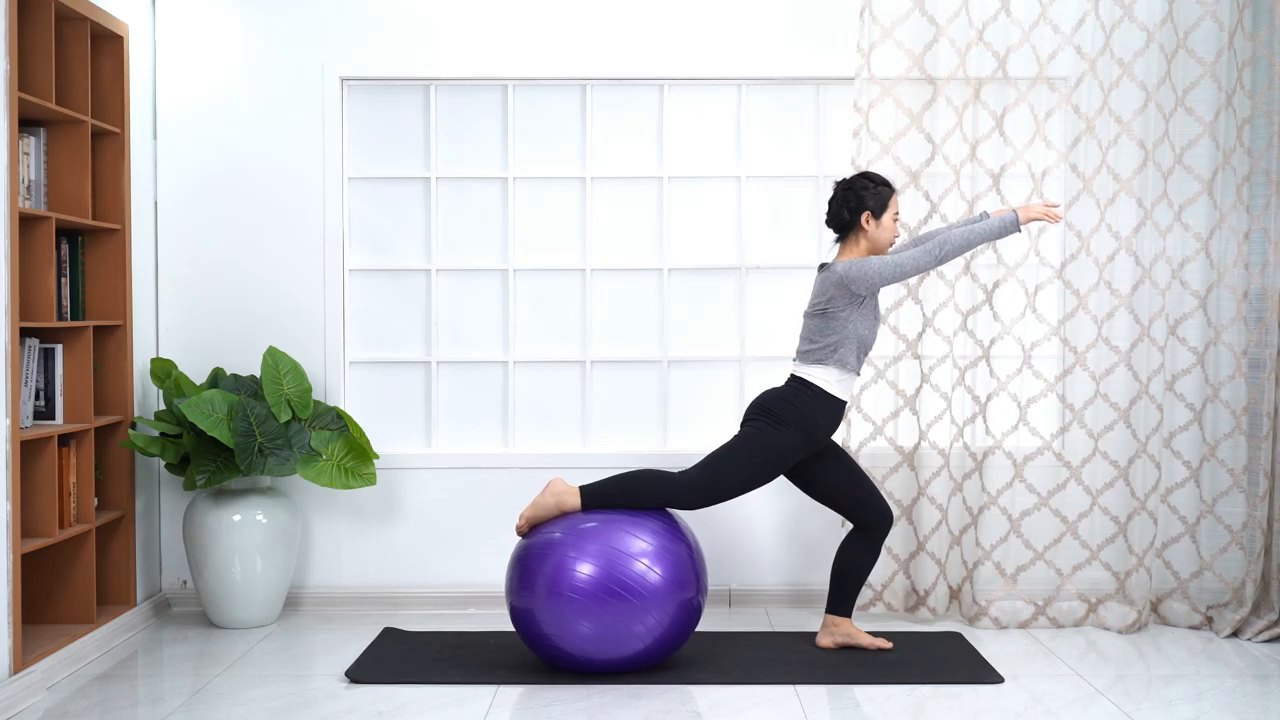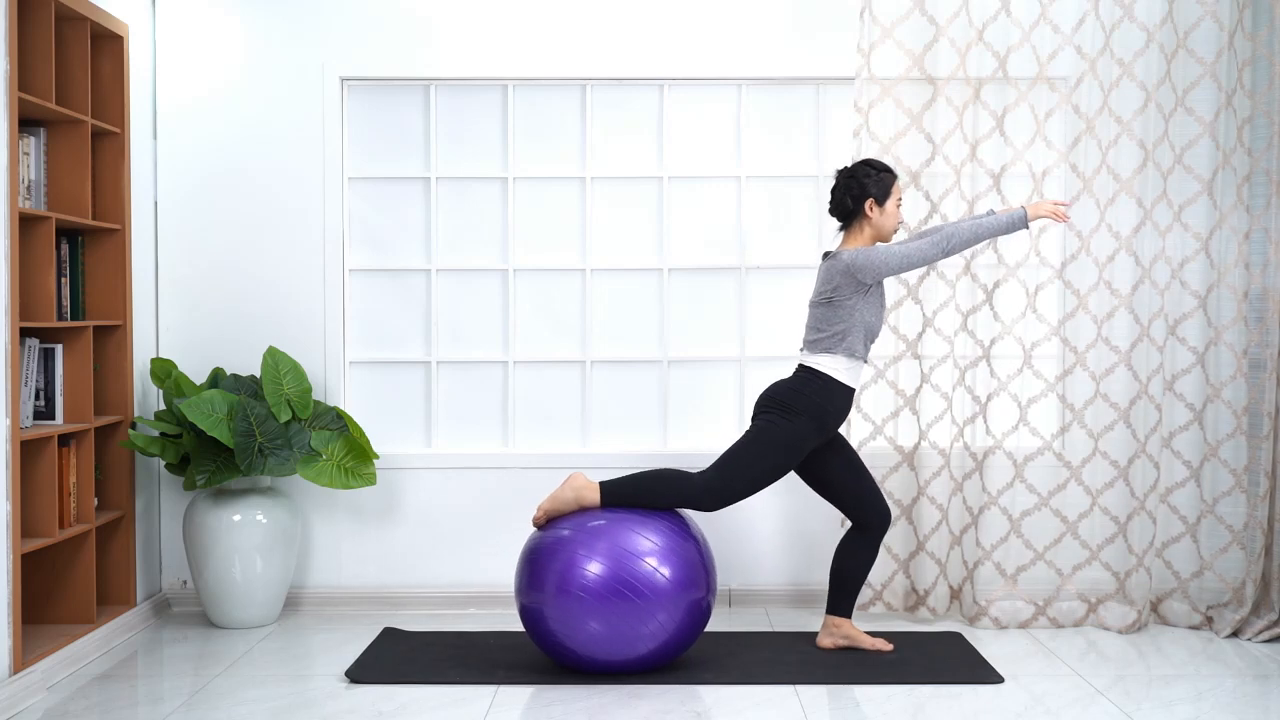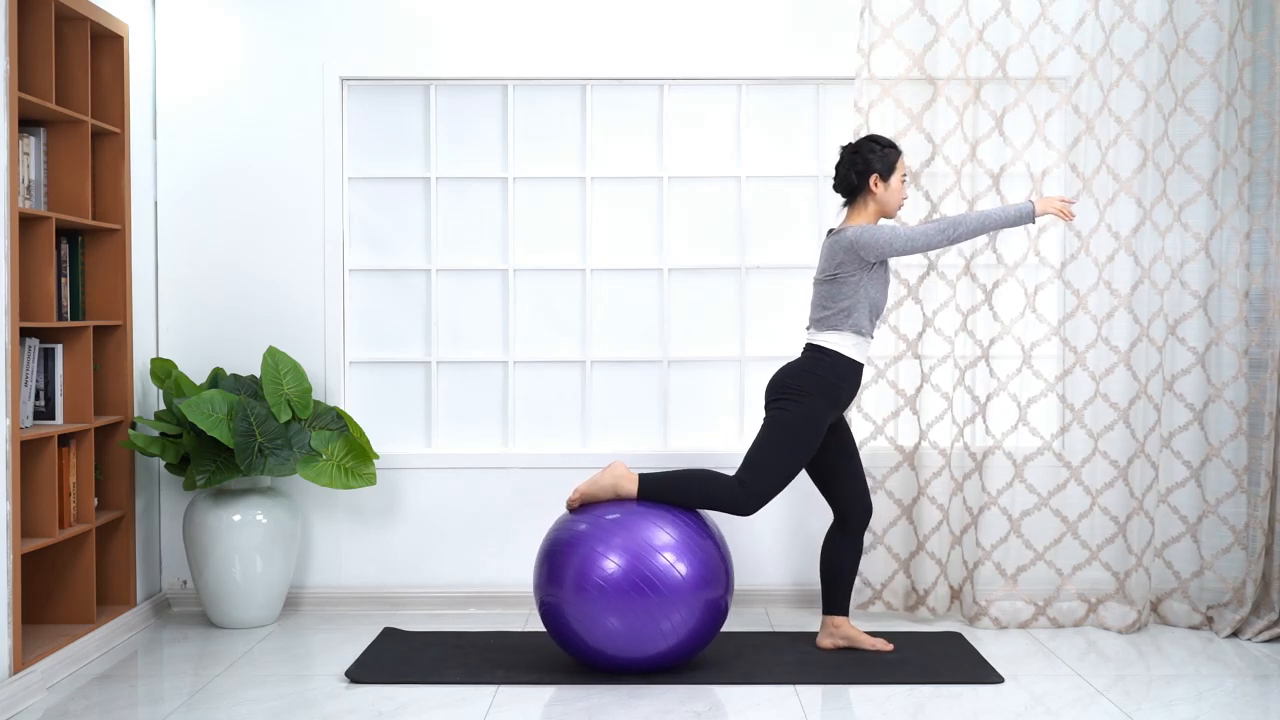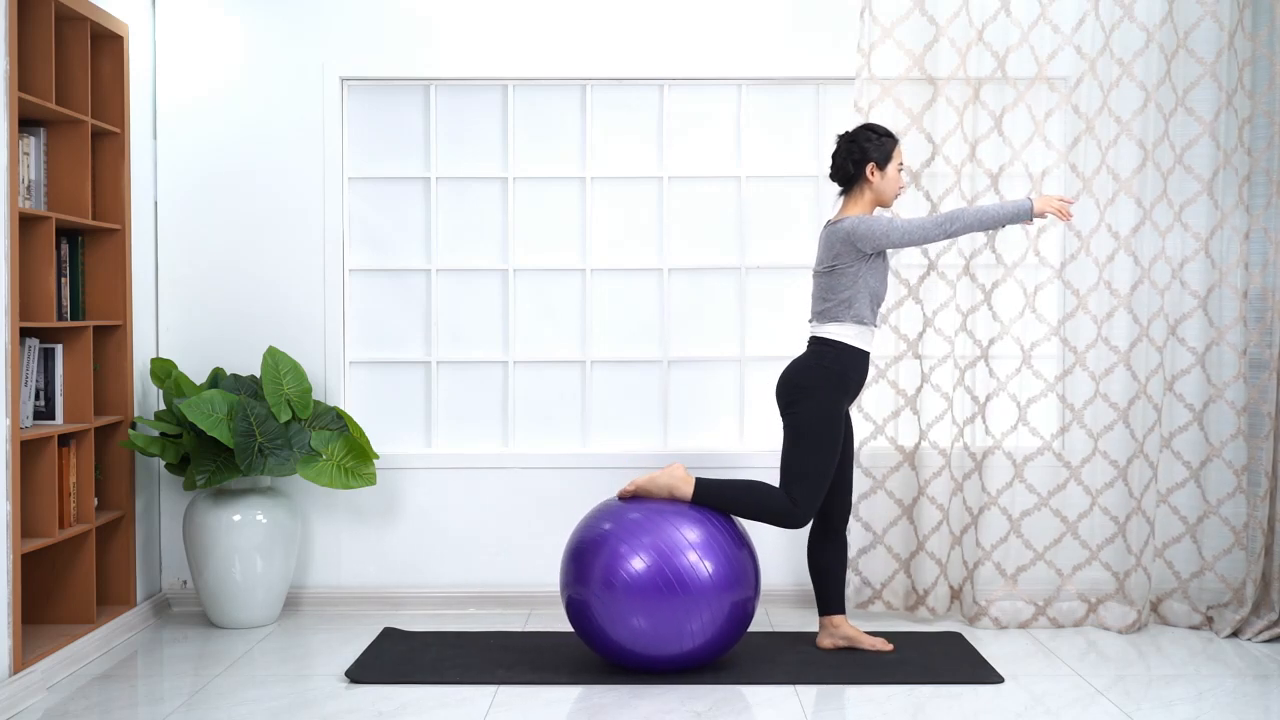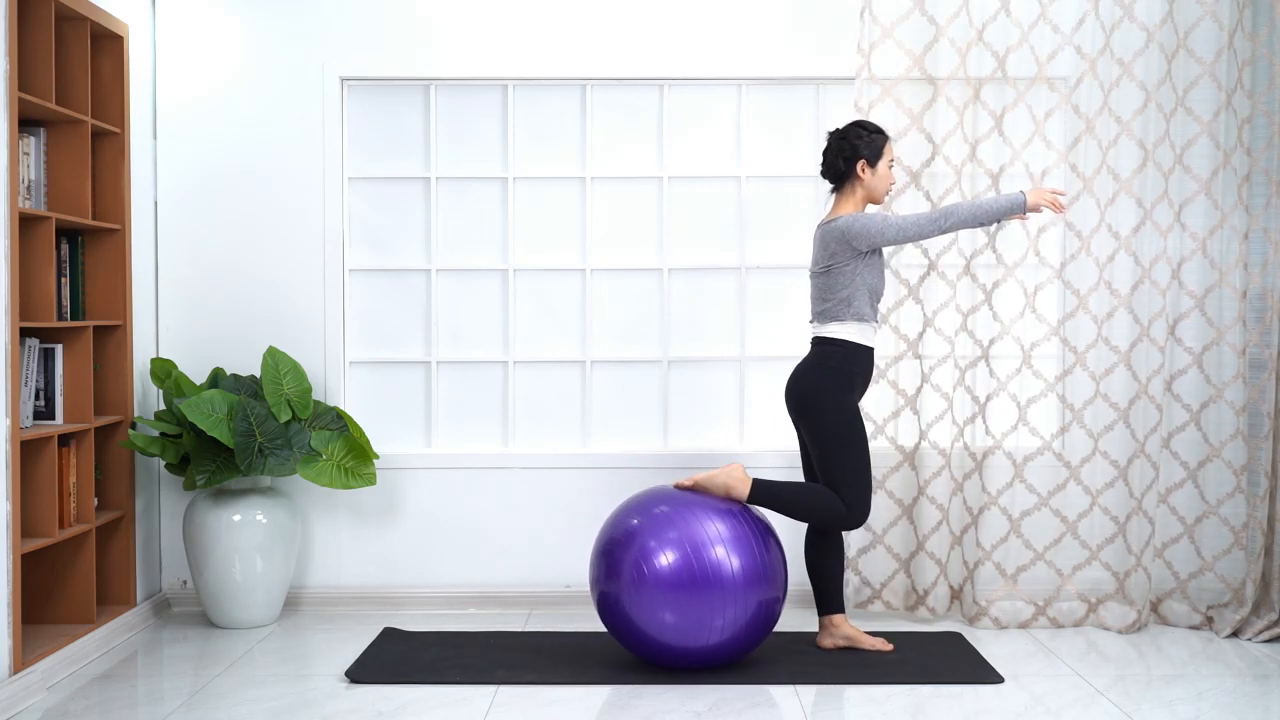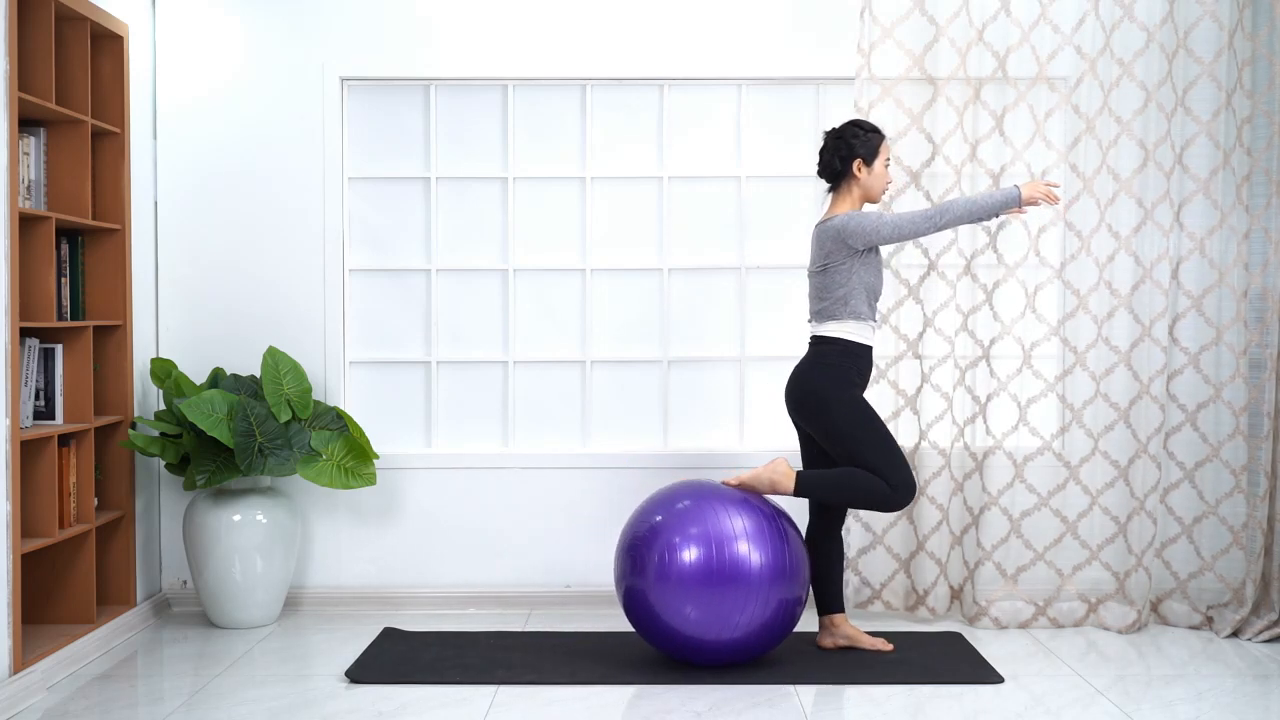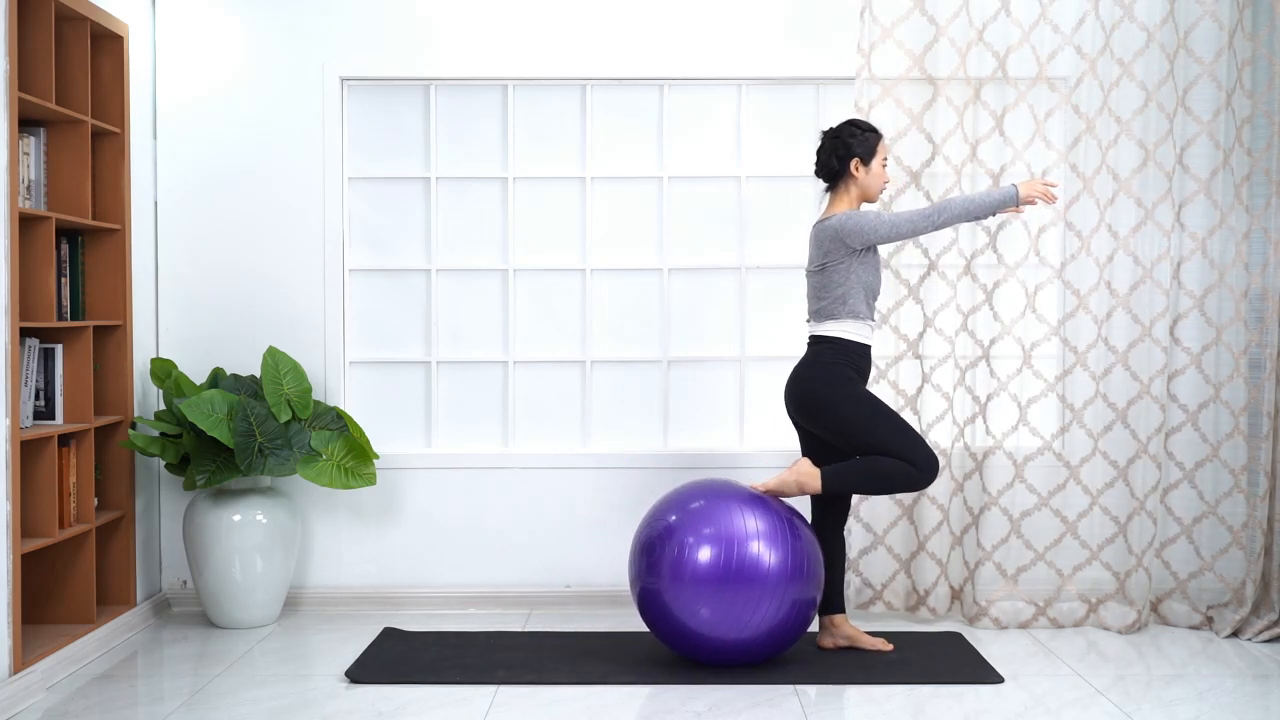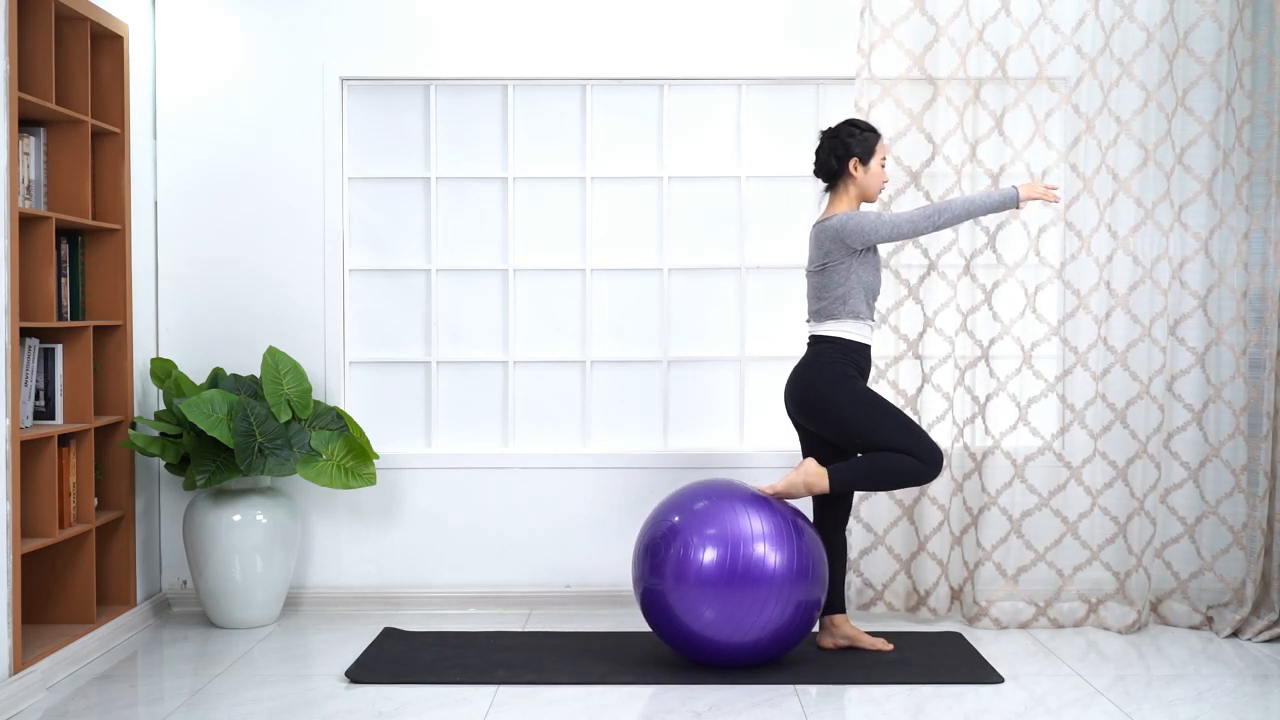
dt=0.5s
person 1, frame 1
left shoulder: (854, 270)
right shoulder: (848, 275)
left elbow: (928, 244)
right elbow: (937, 253)
left wrist: (996, 215)
right wrist: (1013, 220)
left hip: (804, 428)
right hip: (788, 420)
left knee: (874, 517)
right knee: (689, 489)
left ankle: (836, 625)
right ankle: (571, 497)
person 1, frame 2
left shoulder: (856, 261)
right shoulder: (854, 263)
left elbow: (932, 240)
right elbow: (940, 246)
left wrist: (1007, 214)
right wrist: (1022, 216)
left hip: (811, 417)
right hip: (798, 410)
left knee: (873, 516)
right knee: (709, 490)
left ankle: (836, 626)
right ankle: (588, 493)
person 1, frame 3
left shoulder: (859, 239)
right shoulder: (858, 240)
left elbow: (935, 231)
right elbow: (944, 234)
left wrist: (1020, 211)
right wrist: (1030, 210)
left hip: (819, 395)
right hip: (808, 391)
left knee: (855, 510)
right knee: (744, 494)
left ankle: (835, 625)
right ankle: (626, 483)
person 1, frame 4
left shoulder: (853, 228)
right shoulder: (856, 229)
left elbow: (934, 228)
right elbow: (942, 228)
left wrist: (1015, 211)
right wrist: (1026, 207)
left hip: (824, 384)
right hip: (819, 383)
left knee: (832, 512)
right knee: (795, 507)
left ankle: (834, 626)
right ankle: (684, 486)
person 1, frame 5
left shoulder: (847, 226)
right shoulder: (850, 228)
left elbow: (925, 225)
right elbow: (936, 222)
left wrist: (1003, 208)
right wrist: (1019, 199)
left hip: (825, 382)
right hip: (829, 383)
left knee: (832, 512)
right knee: (847, 509)
left ankle: (833, 626)
right ankle: (739, 485)
person 1, frame 6
left shoulder: (845, 226)
right shoulder: (846, 227)
left elbow: (923, 222)
right elbow: (933, 219)
left wrist: (1000, 204)
right wrist: (1013, 195)
left hip: (823, 382)
right hip: (829, 382)
left knee: (829, 512)
right knee: (895, 488)
left ankle: (834, 626)
right ankle: (786, 480)
person 1, frame 7
left shoulder: (845, 225)
right shoulder: (843, 225)
left elbow: (922, 220)
right elbow: (931, 218)
left wrist: (998, 203)
right wrist: (1011, 193)
left hip: (823, 382)
right hip: (828, 381)
left knee: (832, 512)
right knee: (919, 465)
left ankle: (834, 625)
right ankle: (808, 477)
person 1, frame 8
left shoulder: (844, 226)
right shoulder: (843, 226)
left elbow: (922, 219)
right elbow: (930, 219)
left wrist: (1003, 200)
right wrist: (1012, 195)
left hip: (823, 382)
right hip: (828, 380)
left knee: (833, 511)
right knee: (924, 460)
left ankle: (833, 624)
right ankle: (814, 478)
